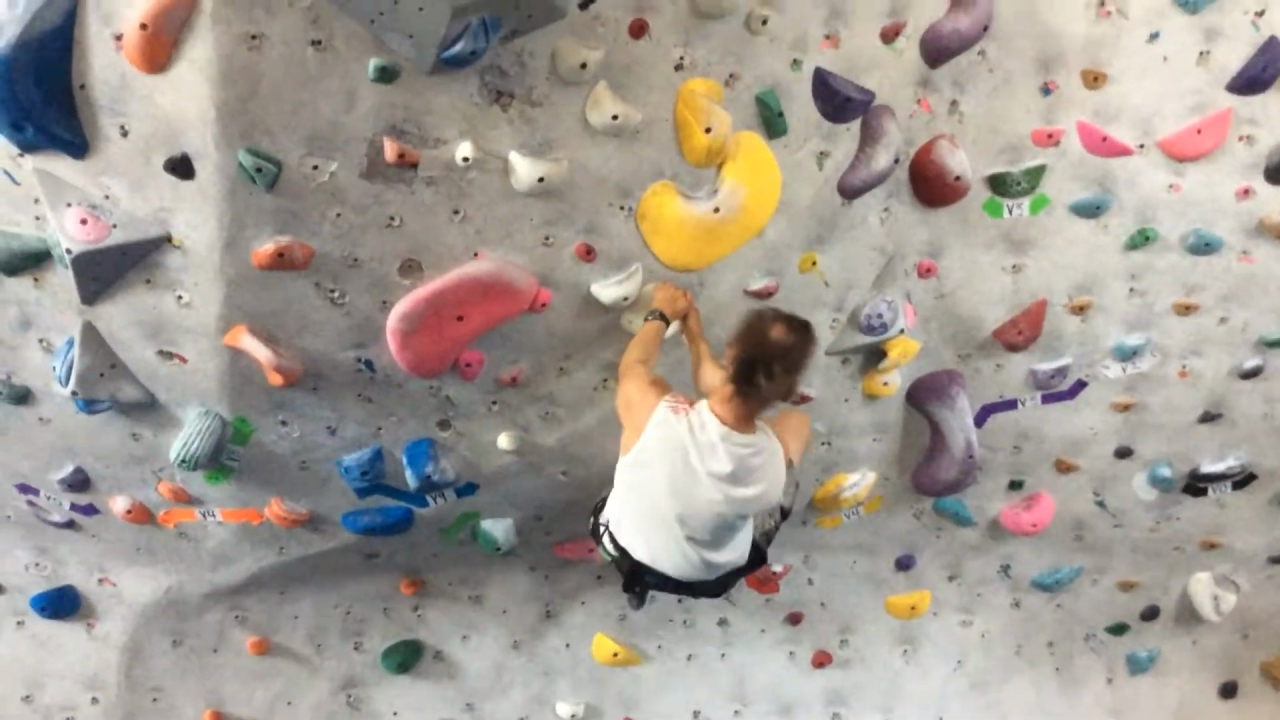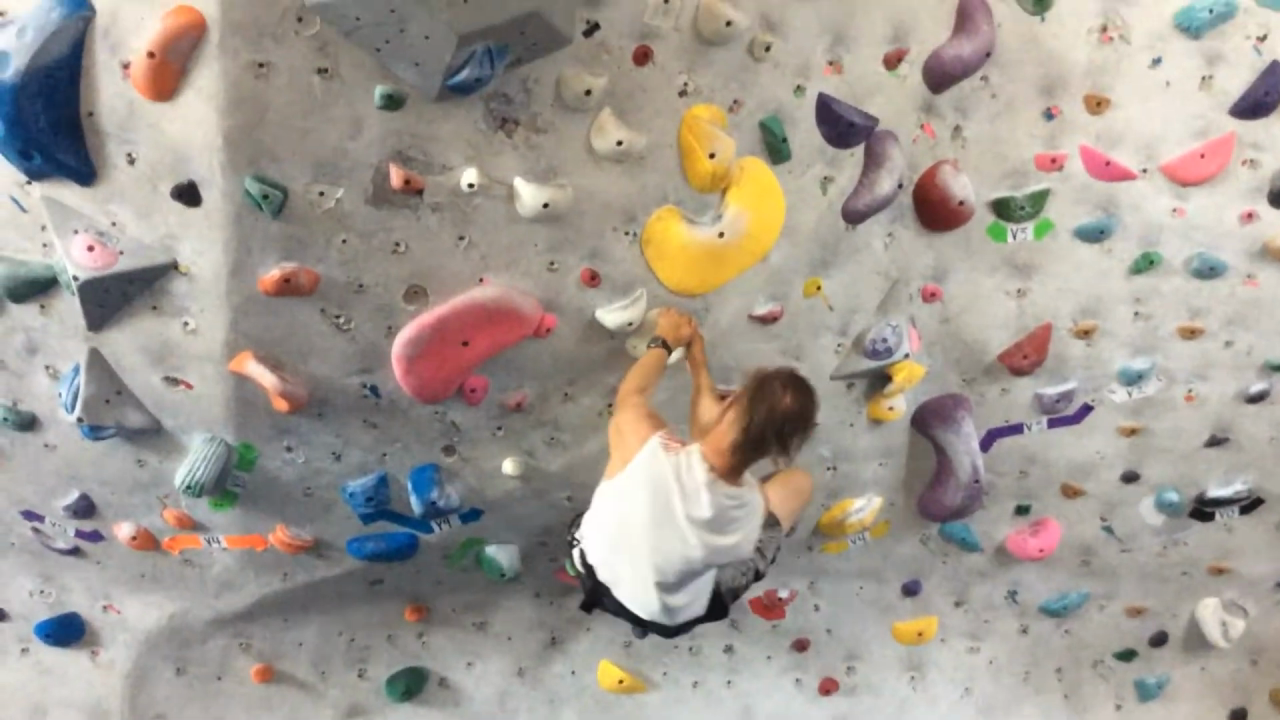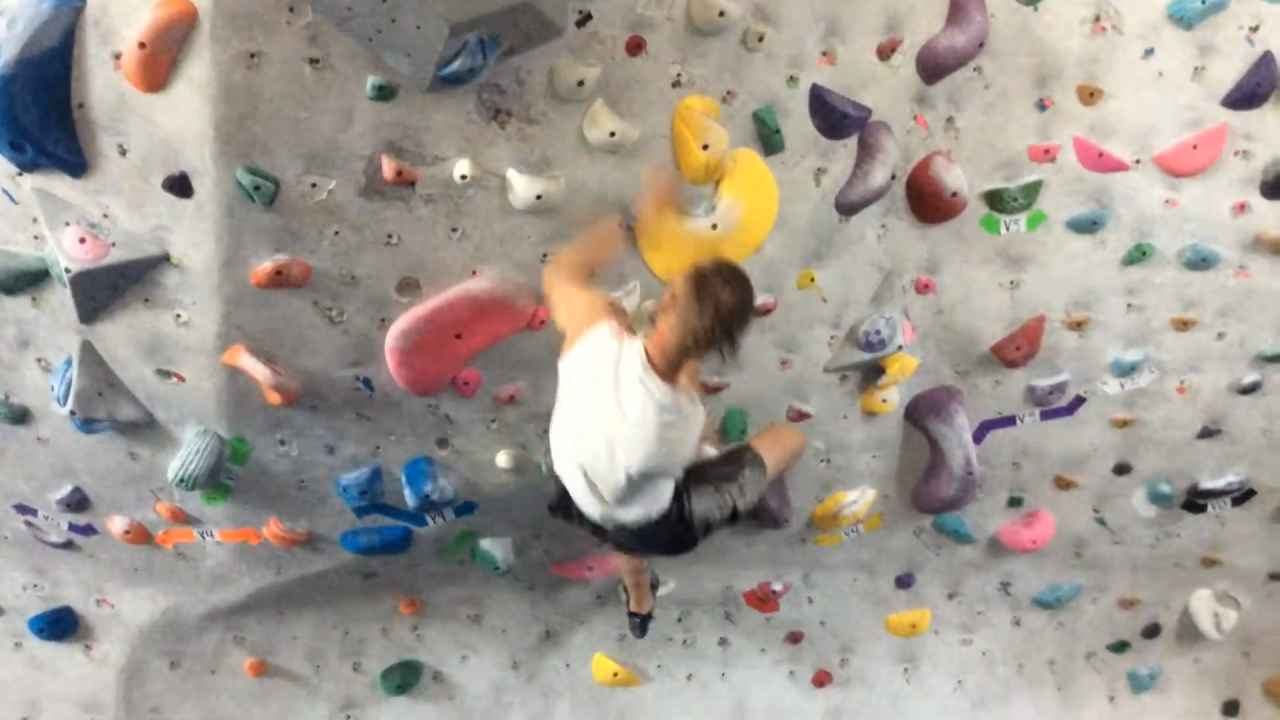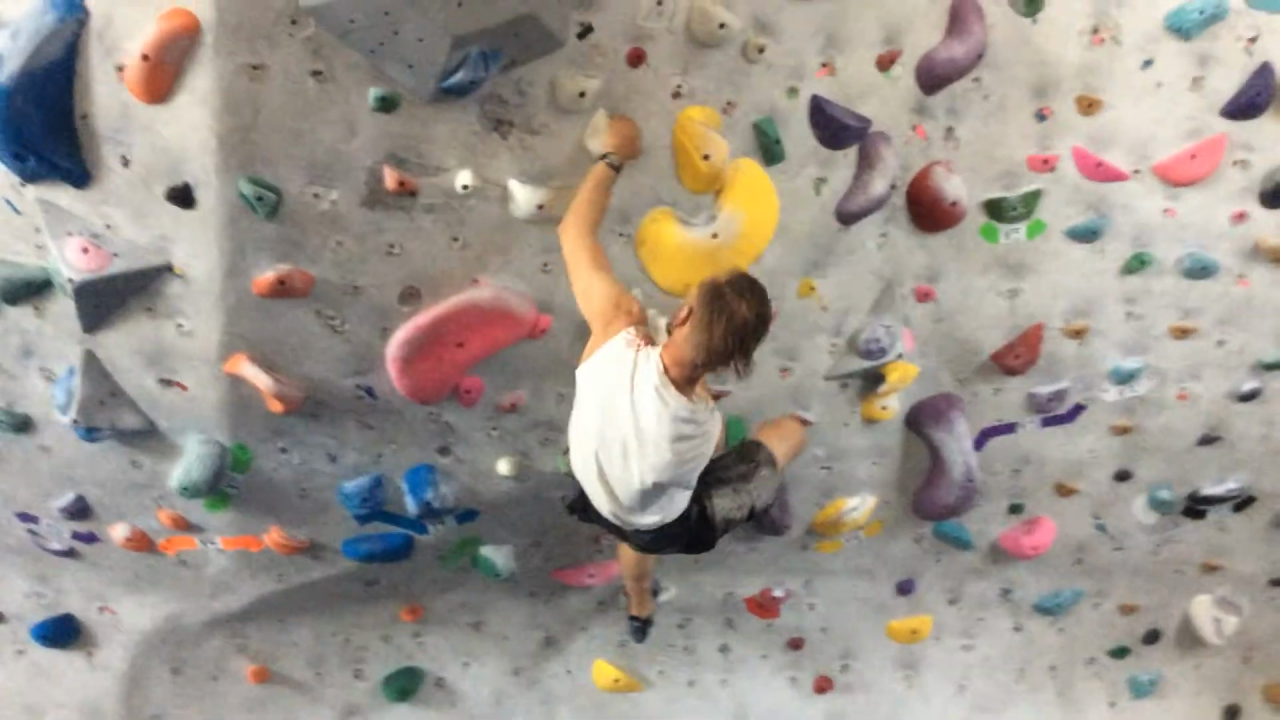
dt=0.4s
person 1, frame 1
left shoulder: (647, 405)
right shoulder: (771, 461)
left elbow: (633, 364)
right elbow: (719, 384)
left wrist: (661, 314)
right wrist: (692, 325)
left hip: (629, 556)
right hip: (715, 576)
right knee: (796, 423)
left ankle: (639, 582)
person 1, frame 2
left shoulder: (641, 440)
right shoulder: (750, 512)
left elbow: (631, 393)
left wrist: (665, 342)
right wrist: (695, 352)
left hip: (596, 574)
right hip: (672, 617)
right knee: (799, 482)
person 1, frame 3
left shoulder: (598, 329)
right shoulder: (687, 420)
left elbow: (558, 270)
left wrist: (626, 218)
left hip: (581, 499)
right hip: (652, 526)
right knee: (789, 441)
left ankle: (639, 605)
right ankle: (762, 497)
person 1, frame 4
left shoulder: (616, 336)
right shoulder: (703, 431)
left elbow: (574, 230)
left wrist: (612, 155)
left hip: (599, 500)
right hip: (671, 528)
right knee: (790, 431)
left ankle: (639, 610)
right ankle: (763, 508)
